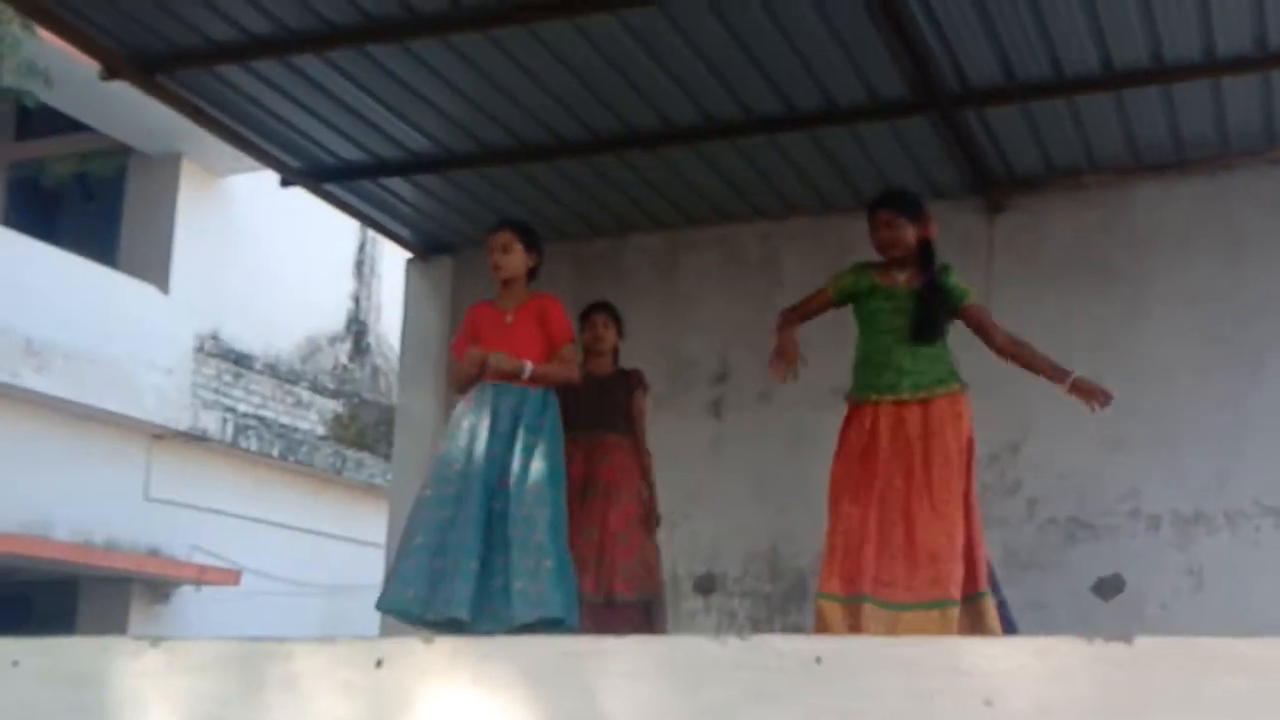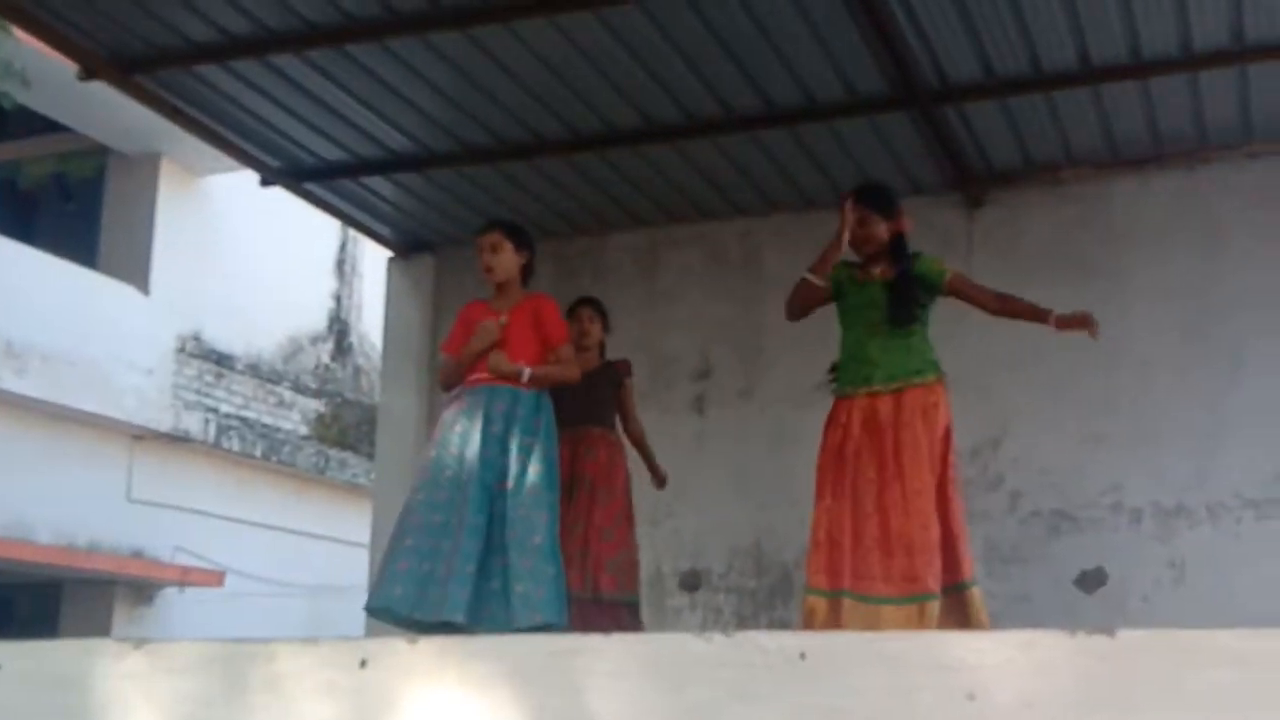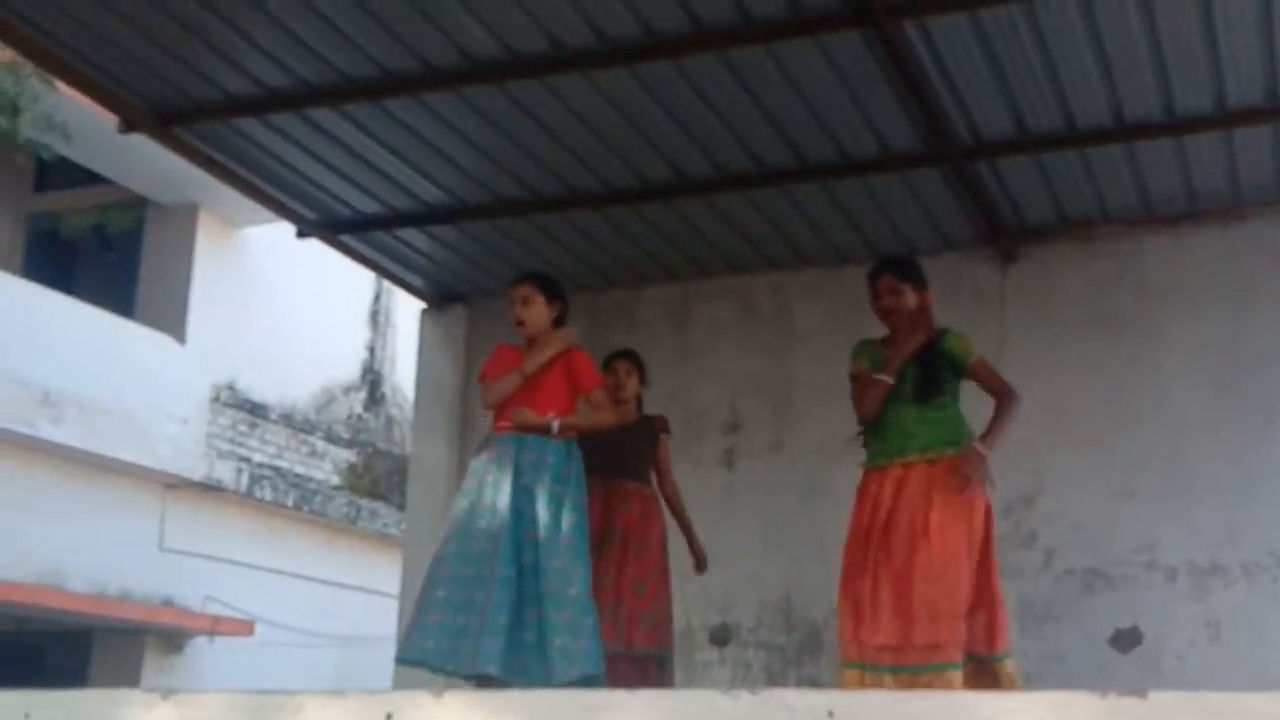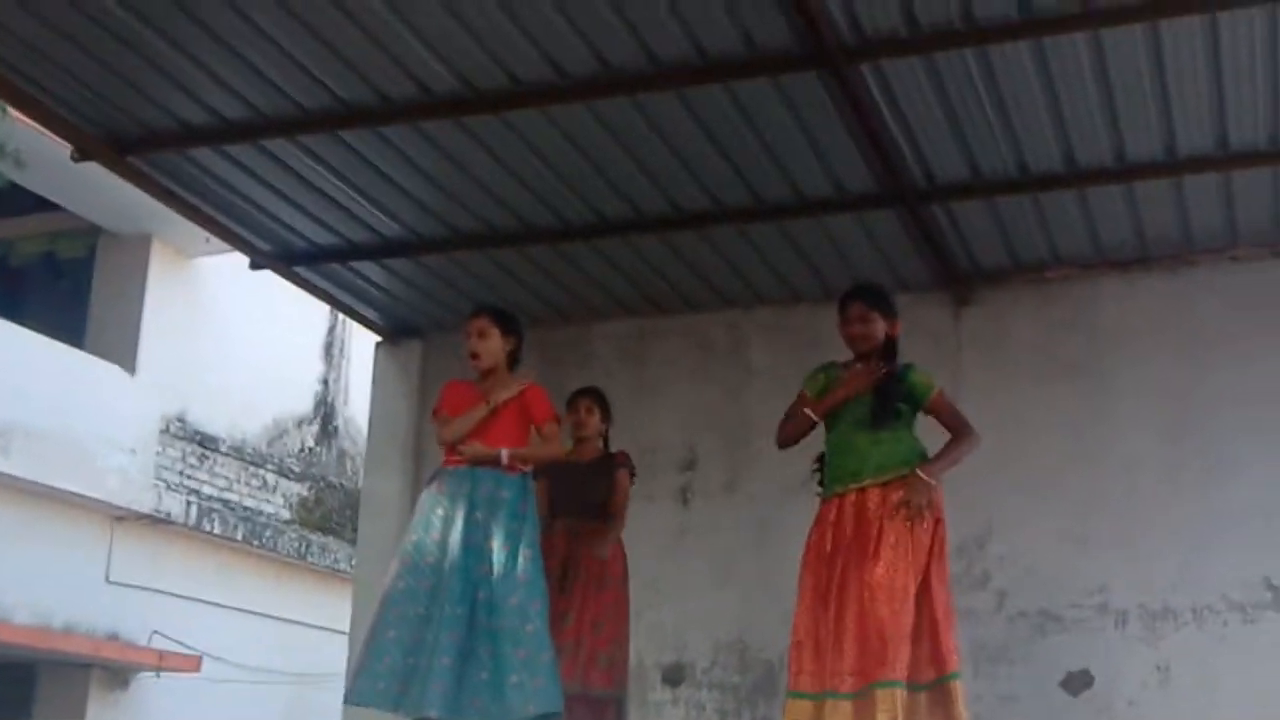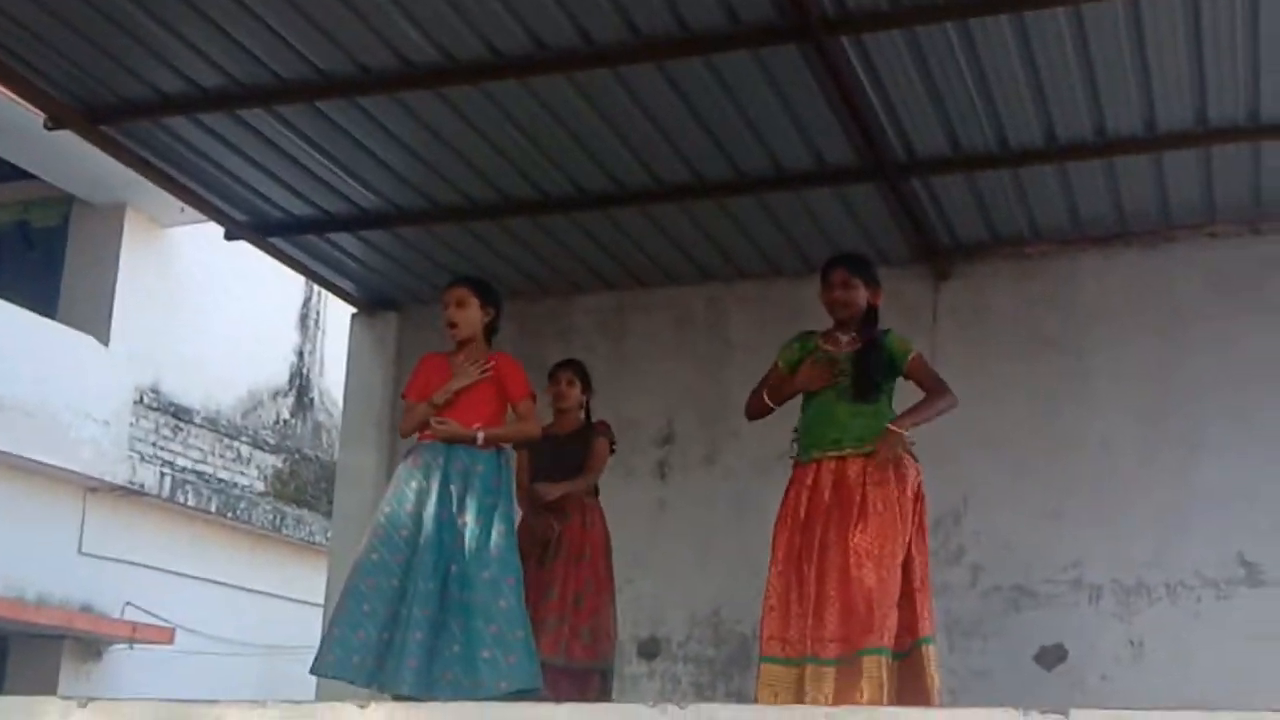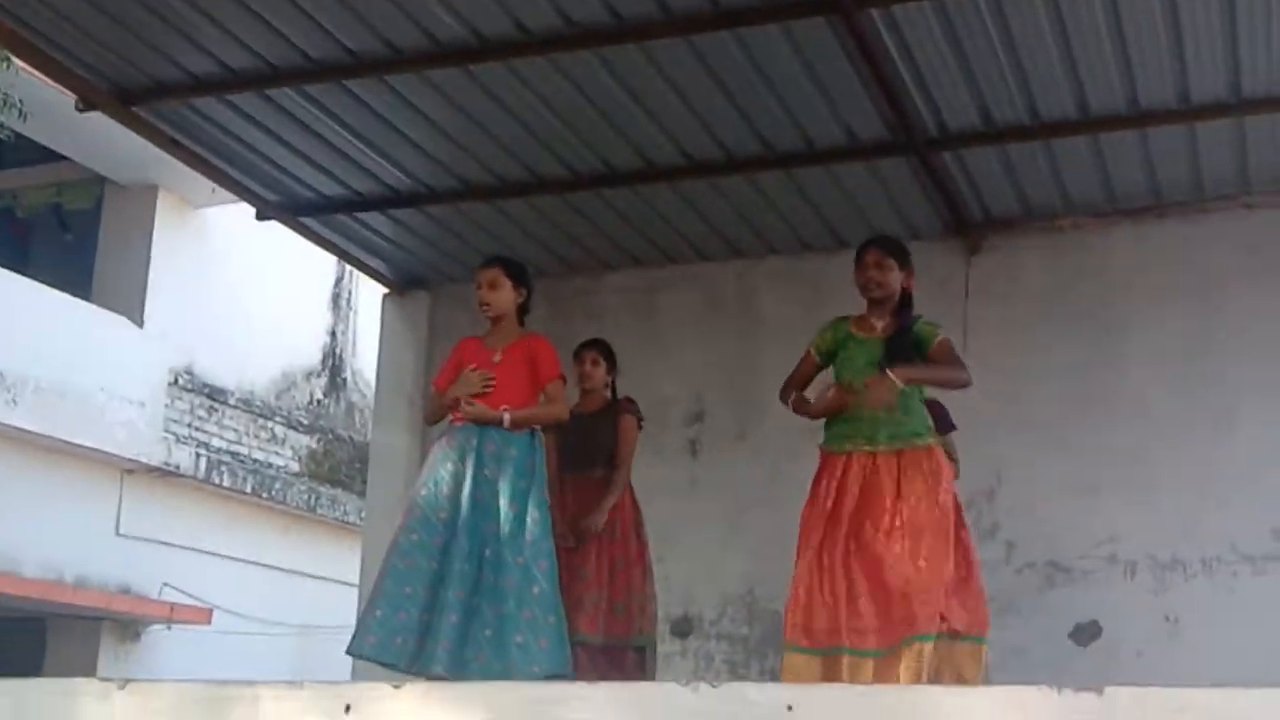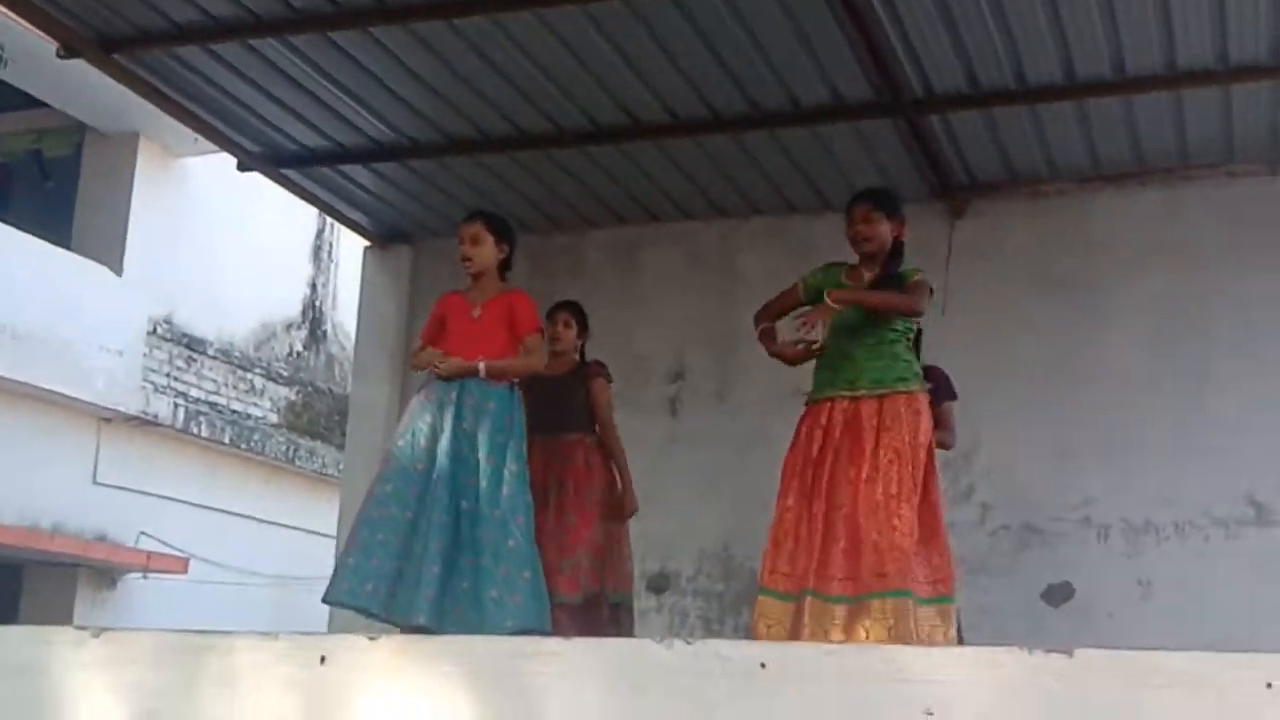
dt=0.2s
person 1, frame 1
left shoulder: (944, 284)
right shoulder: (857, 280)
left elbow: (1003, 340)
right elbow: (792, 312)
left wrist: (1069, 380)
right wrist: (785, 335)
left hip: (937, 417)
right hip: (872, 420)
left knee: (935, 533)
right knee: (864, 534)
person 1, frame 2
left shoulder: (922, 270)
right shoulder: (842, 275)
left elbow: (993, 300)
right elbow: (794, 308)
left wrist: (1054, 318)
right wrist: (833, 250)
left hip: (917, 406)
right hip: (855, 415)
left knee: (915, 522)
right knee: (849, 527)
person 1, frame 3
left shoulder: (948, 344)
right shoulder: (868, 354)
left elbow: (1008, 397)
right elbow: (866, 412)
left wrist: (982, 447)
right wrist: (901, 355)
left hip: (948, 479)
right hip: (886, 487)
left knee: (944, 592)
right knee: (878, 600)
person 1, frame 4
left shoulder: (910, 378)
right shoulder: (827, 377)
left elbow: (966, 433)
right elbow: (784, 435)
left wrist: (927, 475)
right wrist: (836, 397)
left hip: (901, 507)
right hip: (841, 515)
left knee: (891, 619)
right knee: (836, 628)
person 1, frame 5
left shoulder: (889, 345)
right shoulder: (803, 346)
left elbow: (944, 395)
right elbow: (754, 406)
left wrist: (900, 426)
right wrist: (797, 384)
left hip: (879, 476)
right hip: (817, 482)
left knee: (870, 590)
right knee: (806, 597)
left ankle: (870, 709)
right ankle: (807, 712)
person 1, frame 6
left shoulder: (922, 331)
right shoulder: (837, 332)
left elbow: (960, 374)
right elbow: (790, 388)
left wrist: (898, 376)
right wrist: (811, 407)
left hip: (912, 465)
right hip: (845, 470)
left knee: (916, 580)
right knee: (831, 587)
left ankle: (908, 691)
person 1, frame 7
left shoulder: (911, 278)
right shoulder: (830, 275)
left elbow: (914, 303)
right elbow: (765, 313)
left wrist: (835, 299)
right wrist: (776, 346)
left hip: (894, 415)
right hip: (830, 418)
left knee: (886, 529)
right knee: (815, 530)
left ankle: (883, 649)
right ankle: (805, 648)
person 2, frame 1
left shoulder: (547, 306)
right shoulder: (477, 313)
left elbow: (571, 370)
right elbow: (457, 382)
left wrist: (519, 367)
right wrist: (469, 367)
left hip: (529, 418)
right hip: (477, 418)
left knee: (525, 518)
right knee: (462, 515)
left ankle: (527, 627)
right ankle: (464, 620)
person 2, frame 2
left shoulder: (541, 306)
right shoulder: (472, 311)
left elbow: (571, 370)
right elbow: (445, 378)
left wrist: (518, 371)
right wrist: (477, 345)
left hip: (521, 420)
right hip: (468, 419)
left knee: (517, 520)
right knee: (451, 517)
left ankle: (518, 627)
right ankle: (451, 625)
person 2, frame 3
left shoulder: (573, 356)
right shoulder: (503, 355)
left elbow: (606, 415)
right elbow: (490, 397)
left wrist: (547, 423)
right wrist: (538, 359)
left hip: (550, 469)
right hip: (497, 467)
left knee: (550, 570)
right knee: (482, 564)
left ankle: (550, 683)
right ankle: (482, 676)
person 2, frame 4
left shoulder: (527, 392)
right shoulder: (456, 389)
left elbow: (555, 447)
right elbow: (445, 434)
left wrist: (496, 455)
right wrist: (492, 400)
left hip: (503, 504)
right hip: (448, 502)
left knee: (502, 606)
right knee: (427, 602)
person 2, frame 5
left shoulder: (503, 365)
right shoulder: (431, 364)
left elbow: (531, 426)
right elbow: (406, 424)
left wrist: (472, 435)
right wrist: (448, 388)
left hip: (478, 480)
right hip: (423, 476)
left knee: (477, 581)
right knee: (403, 577)
left ankle: (478, 699)
right ankle: (404, 693)
person 2, frame 6
left shoulder: (536, 346)
right shoulder: (465, 348)
left elbow: (559, 408)
right elbow: (430, 413)
left wrist: (499, 417)
right wrist: (456, 394)
left hip: (512, 462)
right hip: (457, 459)
left knee: (508, 564)
right knee: (438, 559)
left ankle: (510, 677)
right ankle: (437, 674)
person 2, frame 7
left shoulder: (516, 301)
right shoulder: (448, 302)
left elbow: (536, 360)
right elbow: (419, 354)
left wrist: (472, 368)
right wrist: (423, 359)
left hip: (490, 415)
right hip: (436, 412)
left knee: (488, 519)
right knee: (415, 511)
left ankle: (487, 627)
right ankle: (411, 628)
person 3, frame 1
left shoulder: (630, 381)
left elbow: (638, 438)
left wrist: (650, 494)
left hip: (617, 471)
right hip: (573, 471)
left knee: (617, 558)
right knee: (574, 558)
left ankle: (619, 636)
person 3, frame 2
left shoulder: (616, 372)
left elbow: (631, 422)
left wrist: (654, 467)
left hip: (603, 466)
right hip: (558, 466)
left knee: (603, 553)
right knee: (562, 553)
left ankle: (605, 635)
person 3, frame 3
left shoulder: (653, 427)
left elbow: (666, 481)
left wrist: (692, 537)
left hip: (639, 518)
right hip: (593, 520)
left knee: (637, 608)
right knee: (594, 608)
left ankle: (637, 688)
person 3, frame 4
left shoulder: (616, 464)
right shoulder: (551, 465)
left elbow: (619, 510)
right elbow: (541, 517)
left wrist: (608, 541)
right wrist: (542, 556)
left hip: (599, 562)
right hip: (556, 562)
left knee: (595, 648)
right knee: (554, 647)
person 3, frame 5
left shoulder: (596, 433)
right shoulder: (532, 438)
left elbow: (591, 476)
right elbow: (523, 487)
left wrist: (556, 489)
right wrist: (534, 516)
left hip: (581, 531)
right hip: (538, 531)
left knee: (579, 620)
right knee: (537, 622)
left ankle: (576, 704)
person 3, frame 6
left shoulder: (622, 411)
right shoulder: (560, 419)
left elbow: (623, 464)
right elbow: (552, 474)
left wrist: (603, 508)
right wrist: (557, 520)
left hip: (611, 511)
right hip: (569, 512)
left knee: (614, 601)
right knee: (572, 603)
left ankle: (615, 685)
right ankle: (574, 681)
person 3, frame 7
left shoulder: (591, 374)
right shoulder: (530, 381)
left elbow: (607, 429)
right elbow: (525, 438)
left wrist: (627, 484)
left hip: (585, 473)
right hip: (542, 476)
left knee: (587, 561)
right knee: (547, 564)
left ankle: (591, 642)
